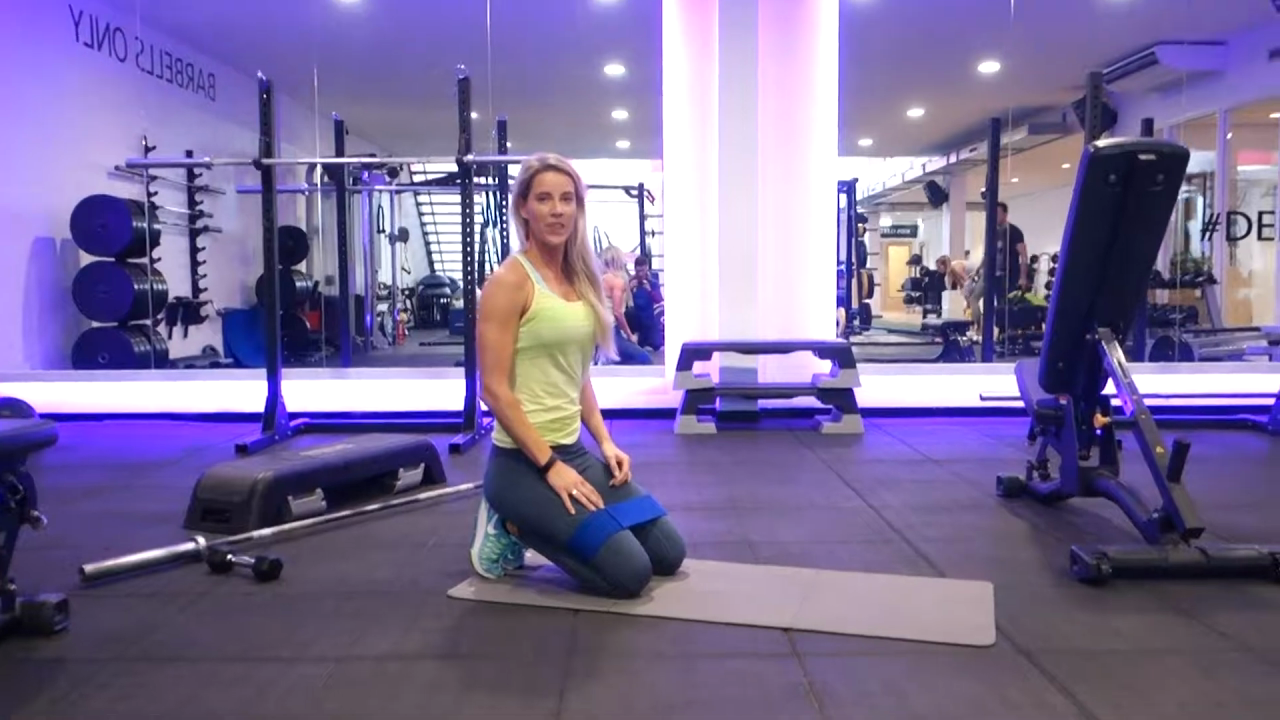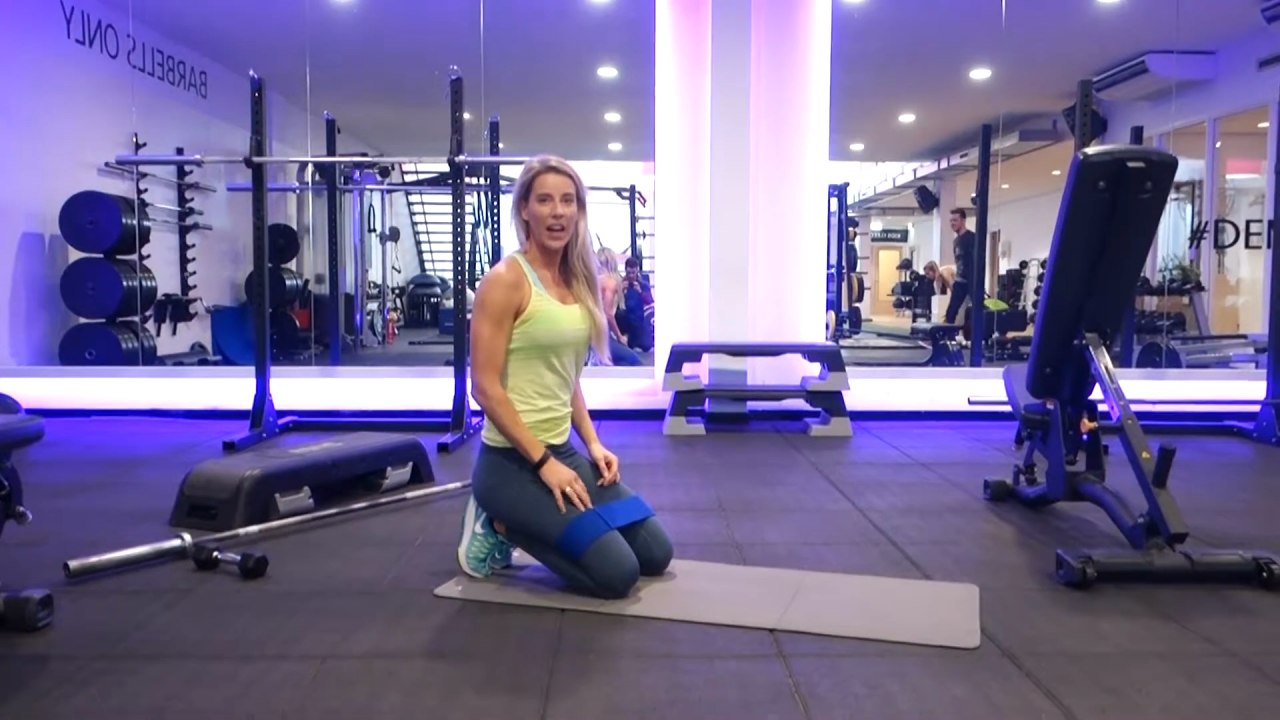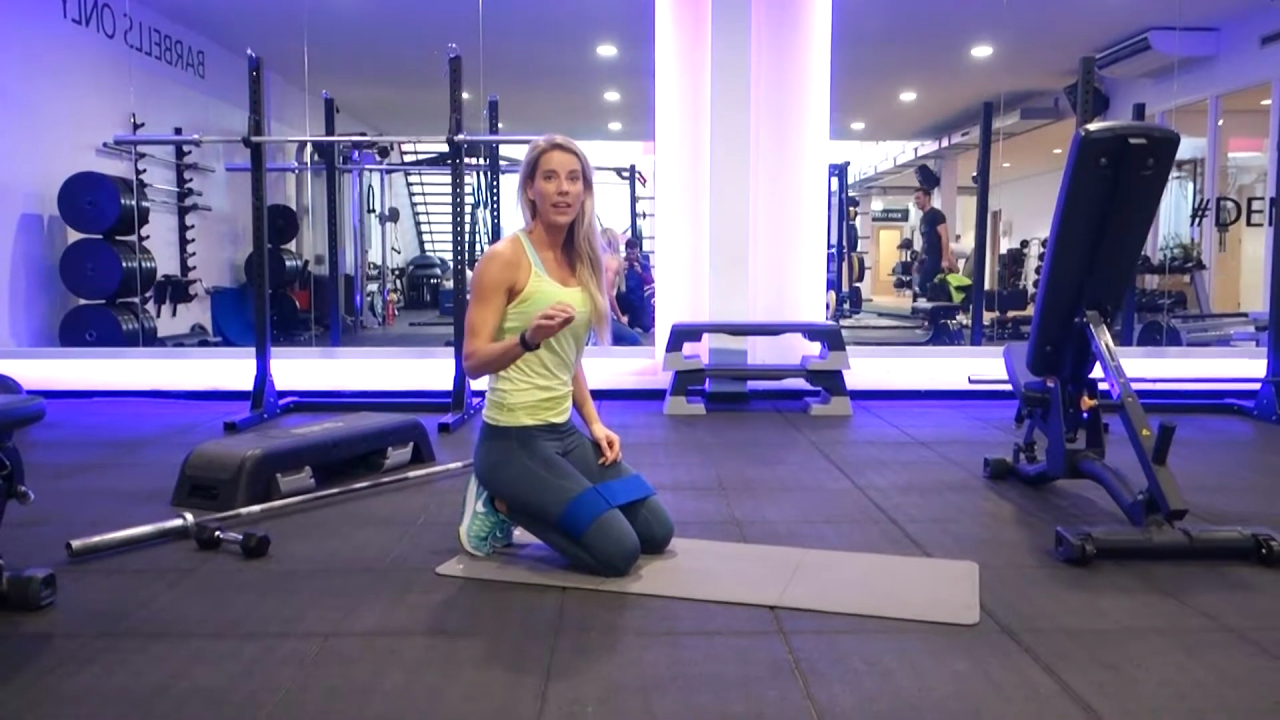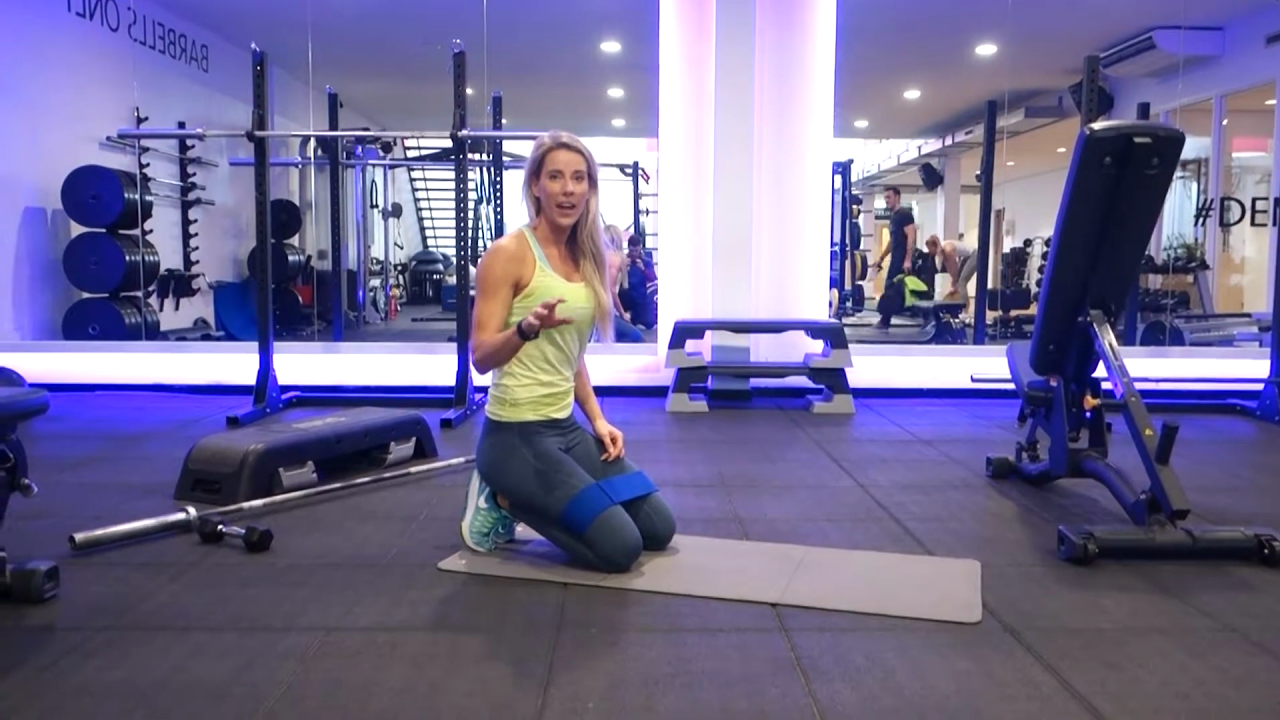
dt=0.4s
person 1, frame 1
left shoulder: (580, 278)
right shoulder: (509, 281)
right elbow: (495, 390)
left wrist: (604, 441)
right wrist: (549, 467)
left hip: (573, 450)
right hip: (523, 463)
left knee: (668, 554)
right knee: (629, 573)
left ankle: (534, 525)
right ankle: (511, 531)
person 1, frame 2
left shoulder: (577, 280)
right shoulder: (505, 281)
right elbow: (486, 388)
left wrist: (592, 442)
right wrist: (543, 462)
left hip: (561, 449)
right hip: (513, 461)
left knee: (656, 554)
right knee: (617, 573)
left ankle: (521, 523)
right ankle: (499, 528)
person 1, frame 3
left shoulder: (581, 260)
right shoulder: (504, 259)
right elbow: (474, 360)
left wrist: (594, 422)
right wrist: (529, 338)
left hip: (564, 432)
right hip: (511, 440)
left knee: (656, 533)
right knee: (618, 551)
left ankle: (525, 503)
right ankle: (500, 507)
person 1, frame 4
left shoulder: (586, 258)
right shoulder: (509, 253)
right elbow: (482, 357)
left wrist: (597, 419)
right wrist: (528, 327)
left hip: (567, 427)
right hip: (514, 435)
left knee: (659, 529)
right knee: (620, 547)
left ankle: (527, 497)
right ankle: (503, 503)
